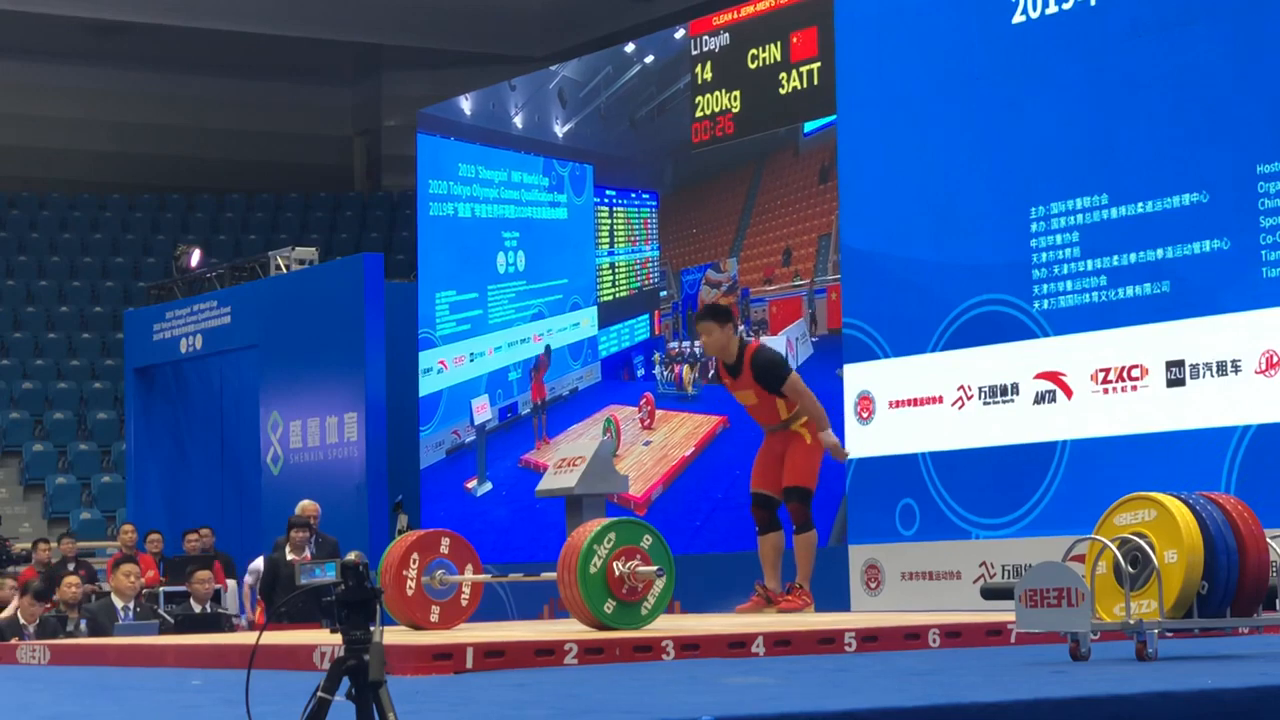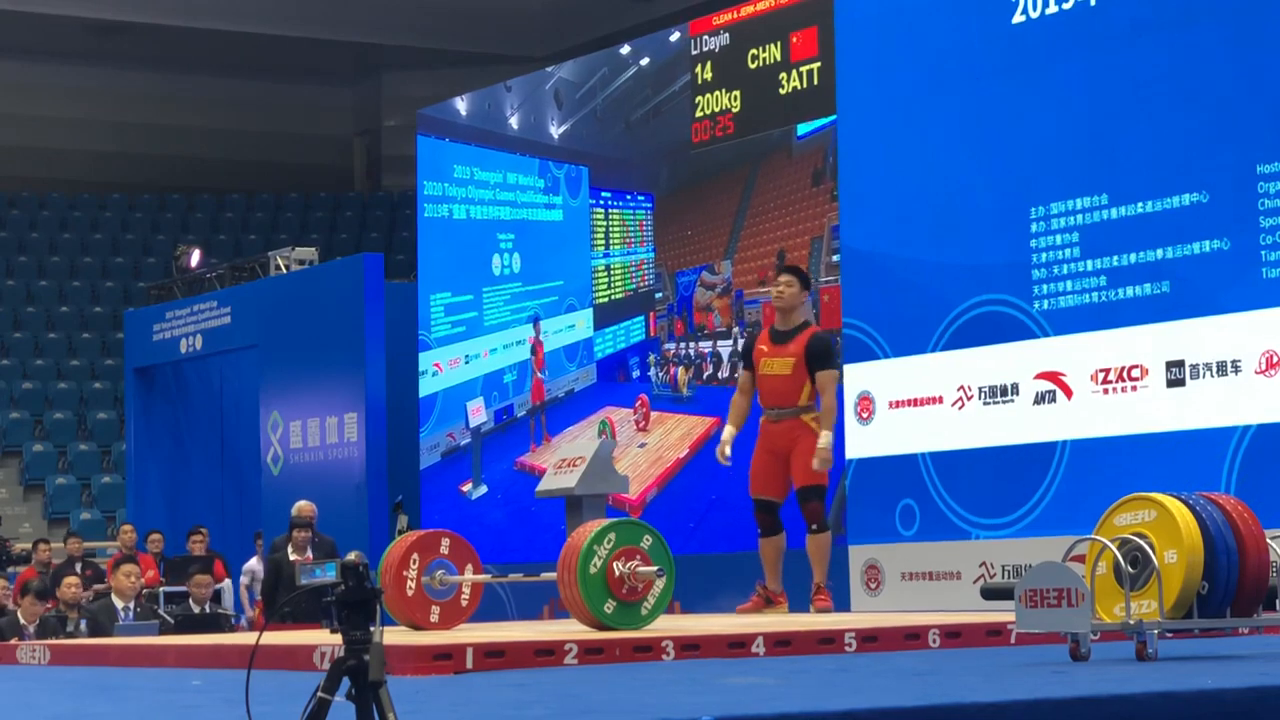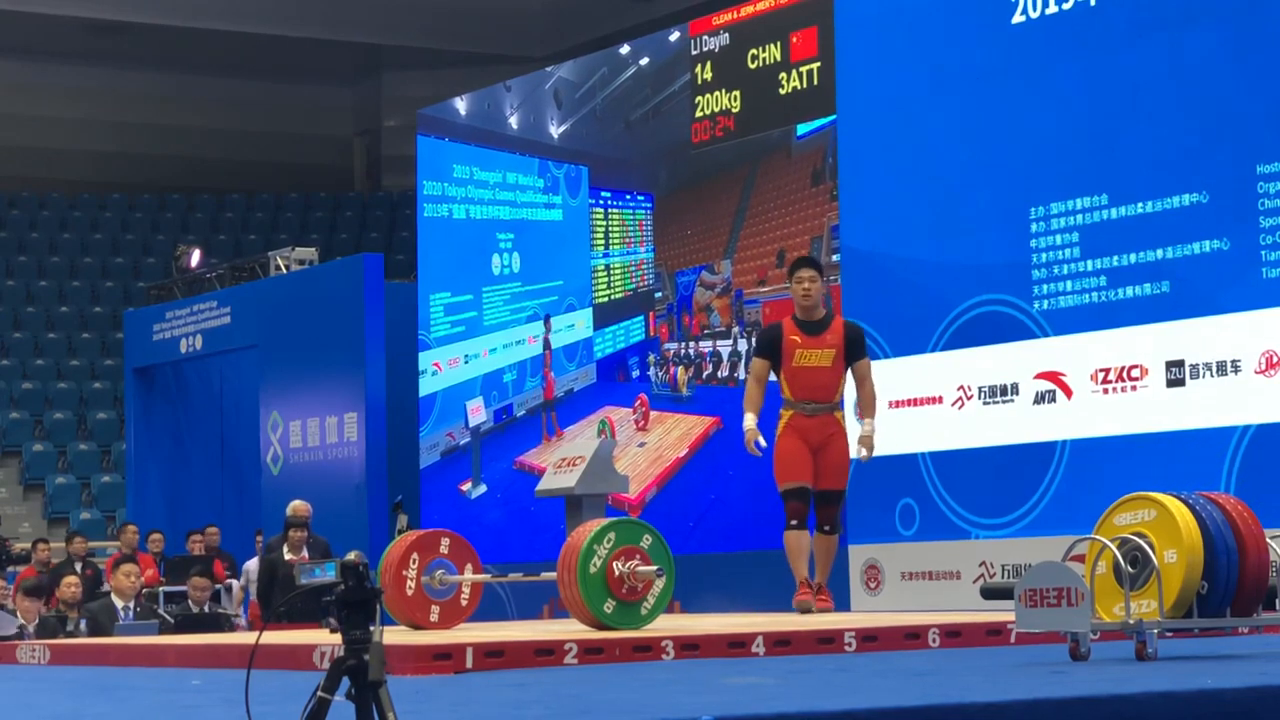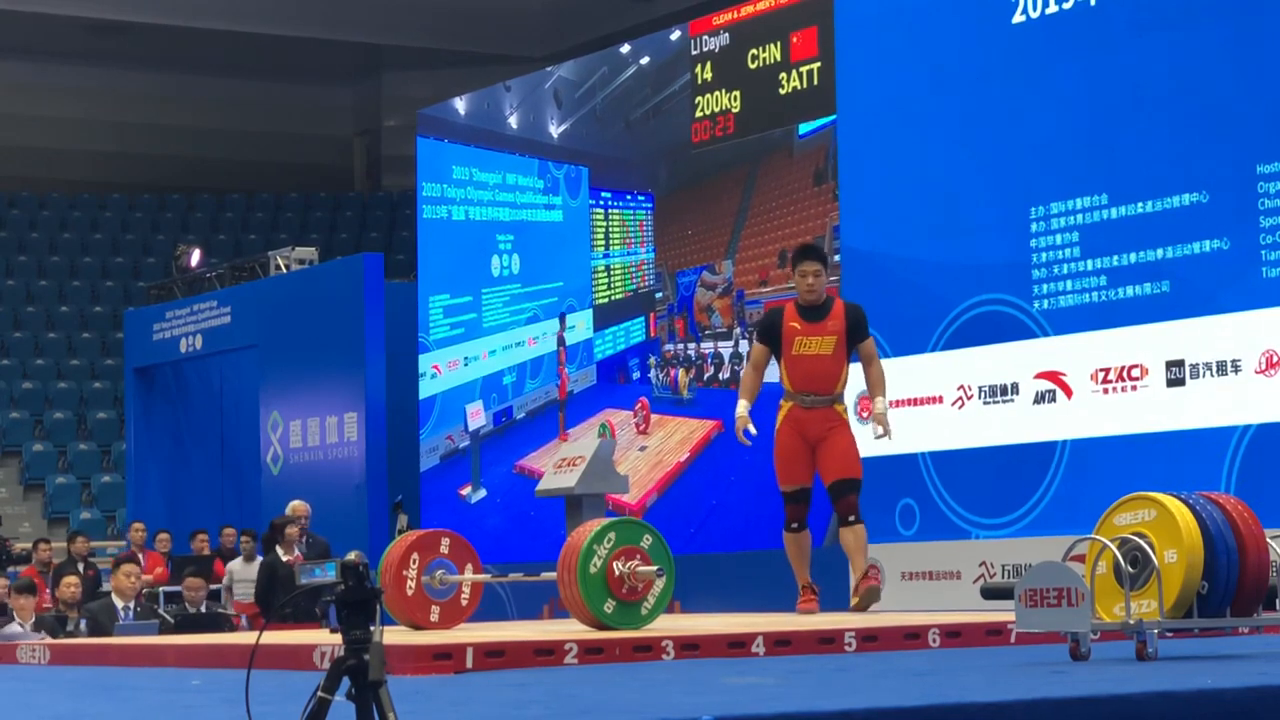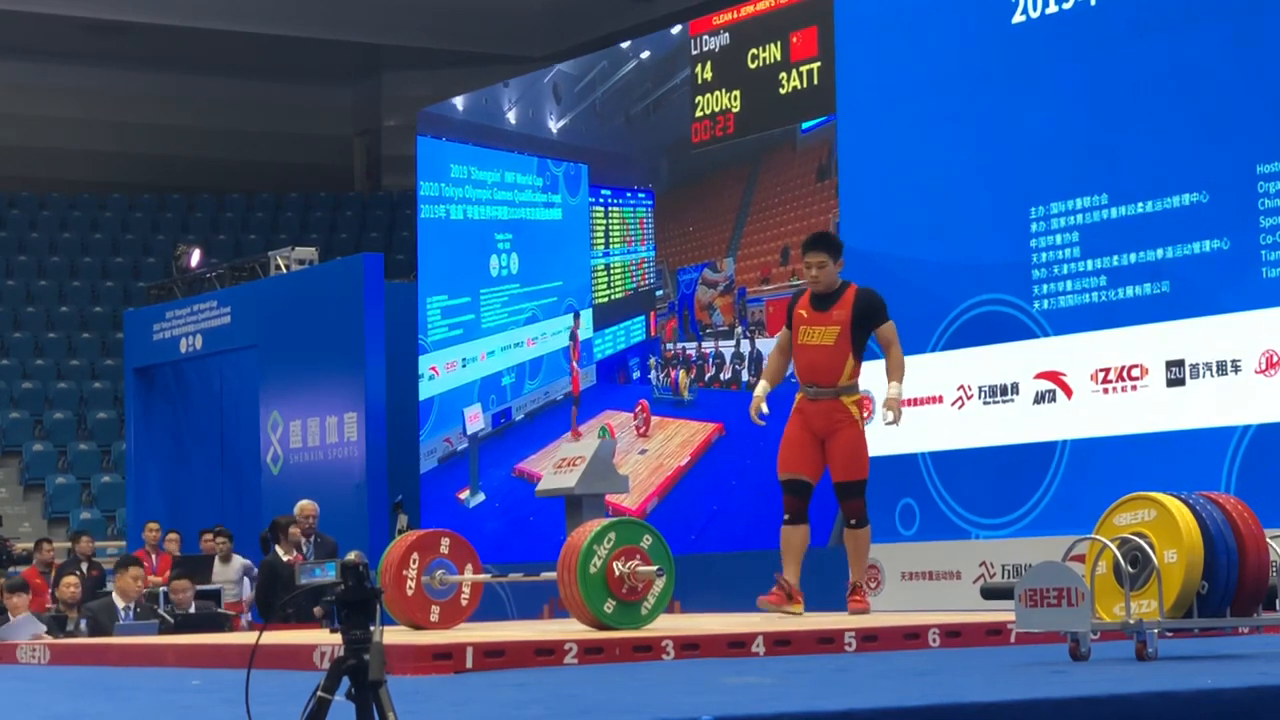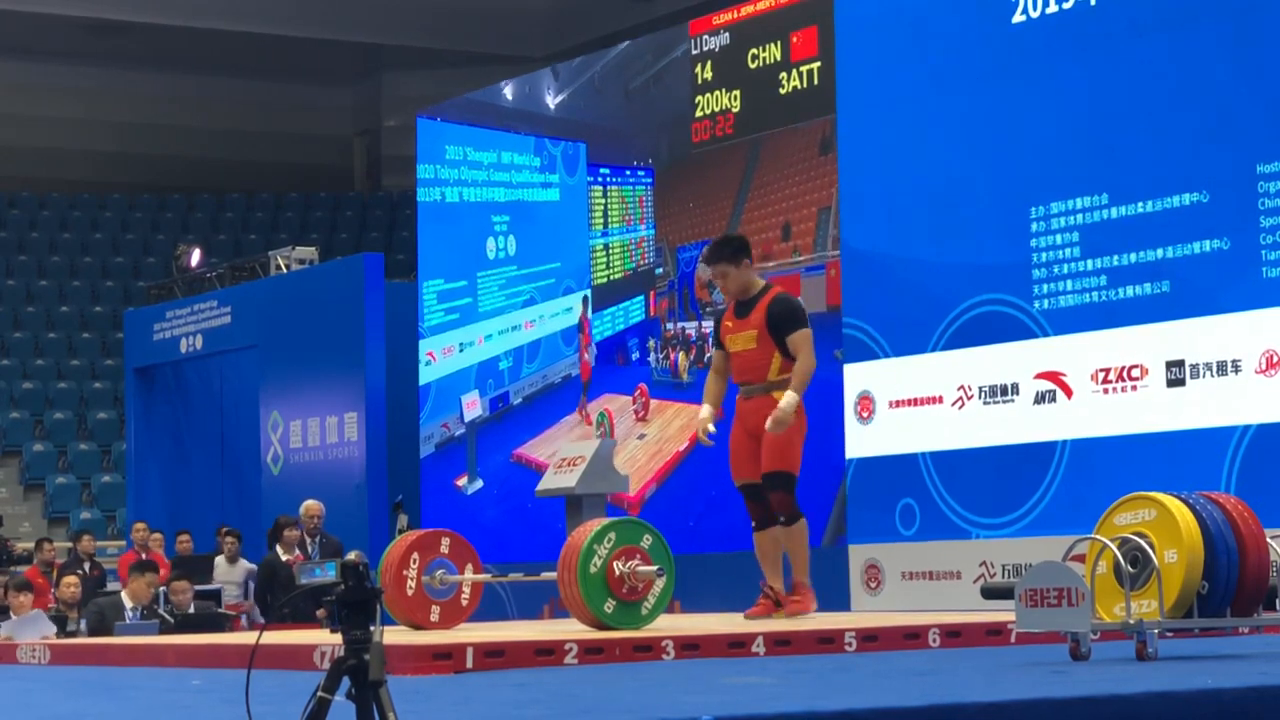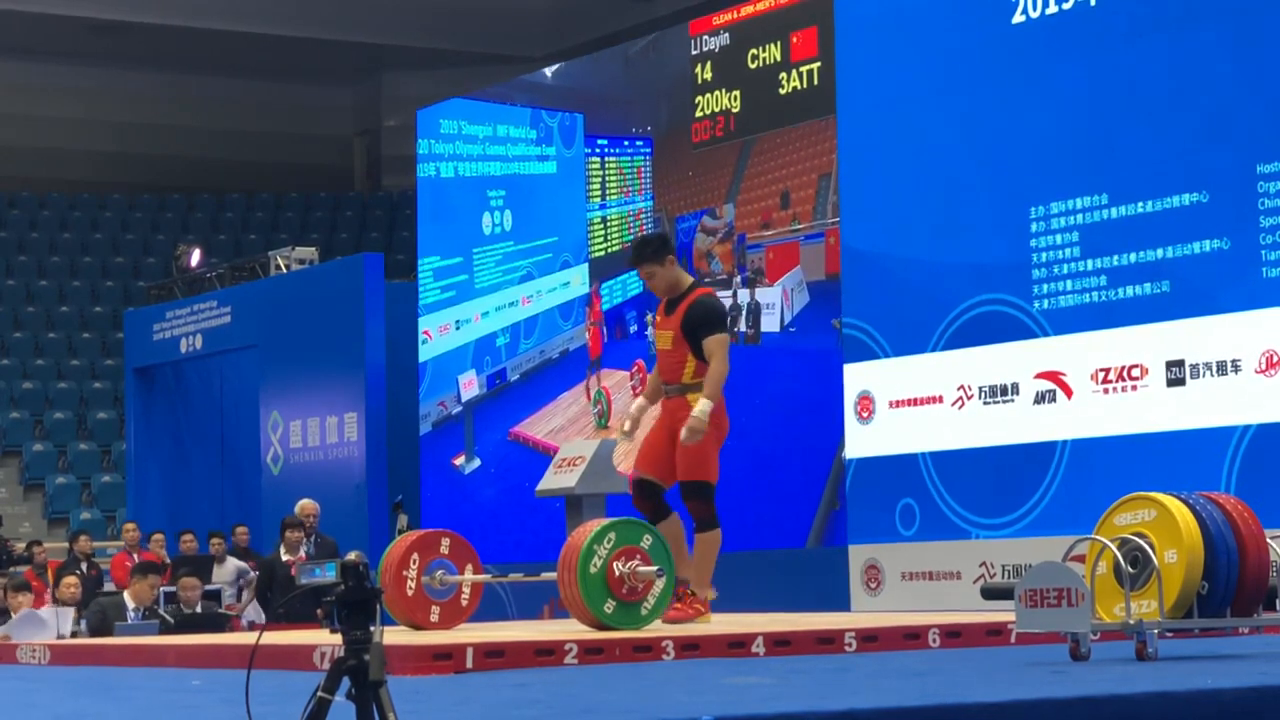
dt=0.7s
person 1, frame 1
left shoulder: (762, 359)
right shoulder: (721, 368)
left elbow: (804, 397)
left wrist: (826, 435)
left hip: (802, 433)
right hip: (774, 436)
left knee: (796, 505)
right knee: (761, 508)
left ankle: (803, 590)
right ankle: (772, 590)
person 1, frame 2
left shoulder: (816, 341)
right shoulder: (756, 342)
left elbow: (828, 393)
right elbow: (744, 393)
left wrist: (825, 440)
right wrist: (727, 434)
left hip: (804, 430)
right hip: (768, 432)
left knee: (813, 508)
right knee: (764, 513)
left ankle: (820, 588)
right ankle: (772, 593)
person 1, frame 3
left shoulder: (848, 332)
right shoulder: (773, 334)
left elbow: (864, 382)
right elbow: (756, 381)
left wrist: (867, 428)
right wrist: (750, 423)
left hip: (831, 427)
right hip: (792, 427)
left knee: (828, 512)
right knee: (796, 508)
left ankle: (821, 586)
right ankle: (803, 586)
person 1, frame 4
left shoulder: (850, 314)
right shoulder: (776, 319)
left elbow: (871, 362)
right elbow: (755, 366)
left wrist: (879, 405)
right wrist: (743, 408)
left hip: (833, 418)
right hip: (792, 419)
left knee: (847, 501)
right knee: (795, 508)
left ankle: (863, 579)
right ankle: (806, 588)
person 1, frame 5
left shoulder: (863, 300)
right shoulder: (798, 302)
left elbow: (891, 345)
right elbow: (782, 349)
left wrist: (894, 390)
right wrist: (762, 388)
left hip: (844, 410)
right hip: (804, 409)
left knee: (851, 501)
right knee: (793, 498)
left ankle: (856, 588)
right ankle: (788, 588)
person 1, frame 6
left shoulder: (781, 304)
right shoulder: (725, 316)
left elbow: (806, 358)
right elbow: (719, 371)
left wrist: (789, 403)
right wrist: (707, 410)
left hip: (778, 408)
right hip: (745, 411)
left knee: (780, 497)
right knee: (756, 504)
left ankle: (802, 584)
right ankle: (777, 594)
person 1, frame 7
left shoulder: (704, 305)
right shoulder: (664, 307)
left elbow: (719, 362)
left wrist: (702, 410)
right wrist: (640, 405)
left hip: (695, 410)
right hip: (671, 410)
left knee: (698, 501)
right knee: (644, 492)
left ankle: (697, 597)
right ankle: (690, 577)
